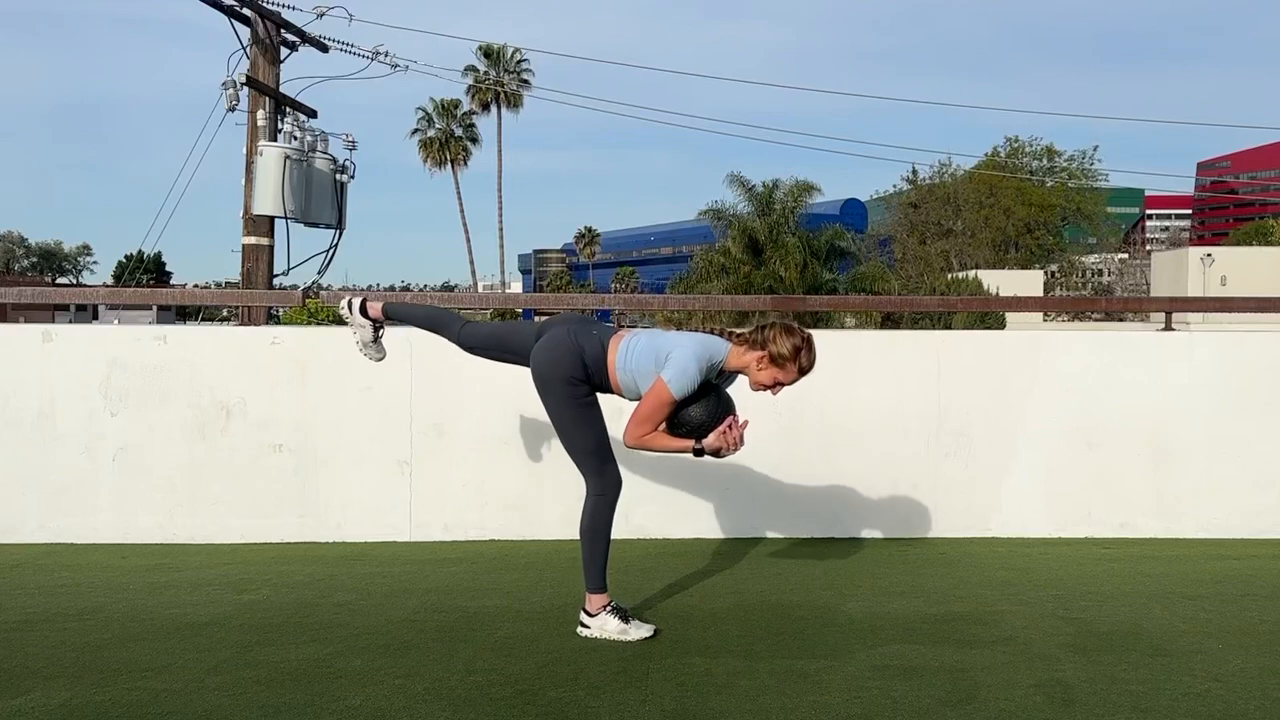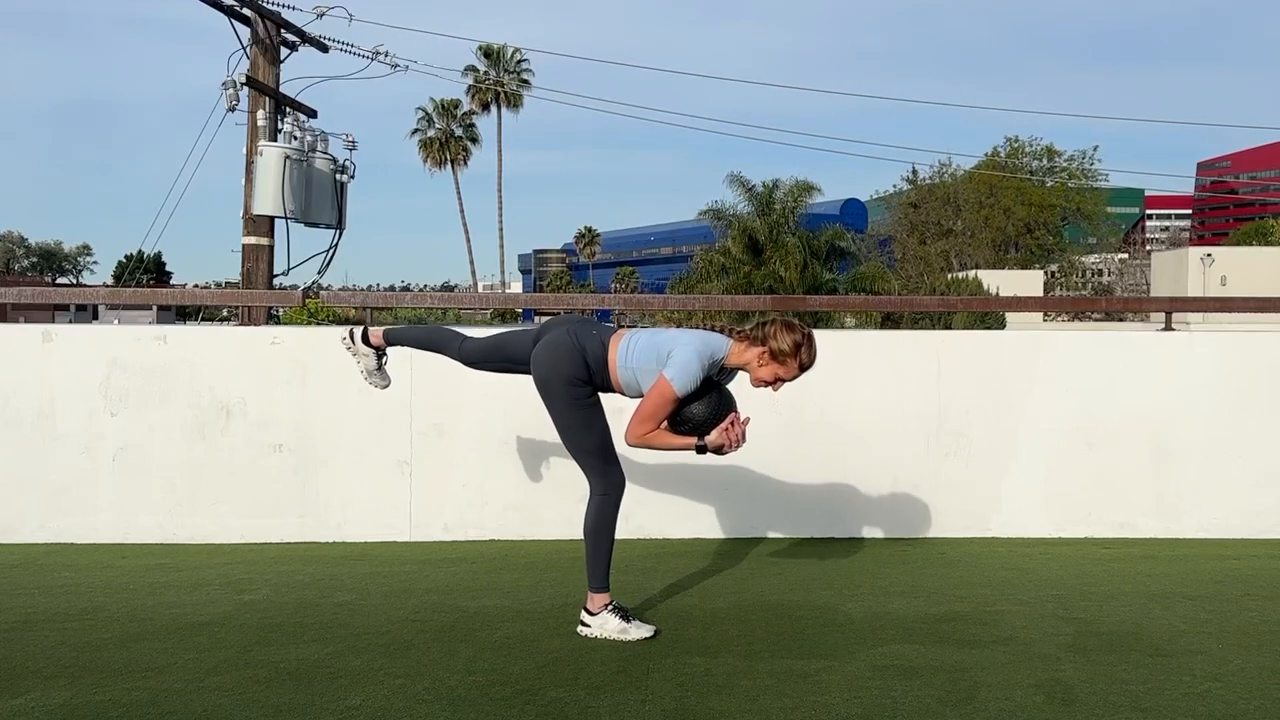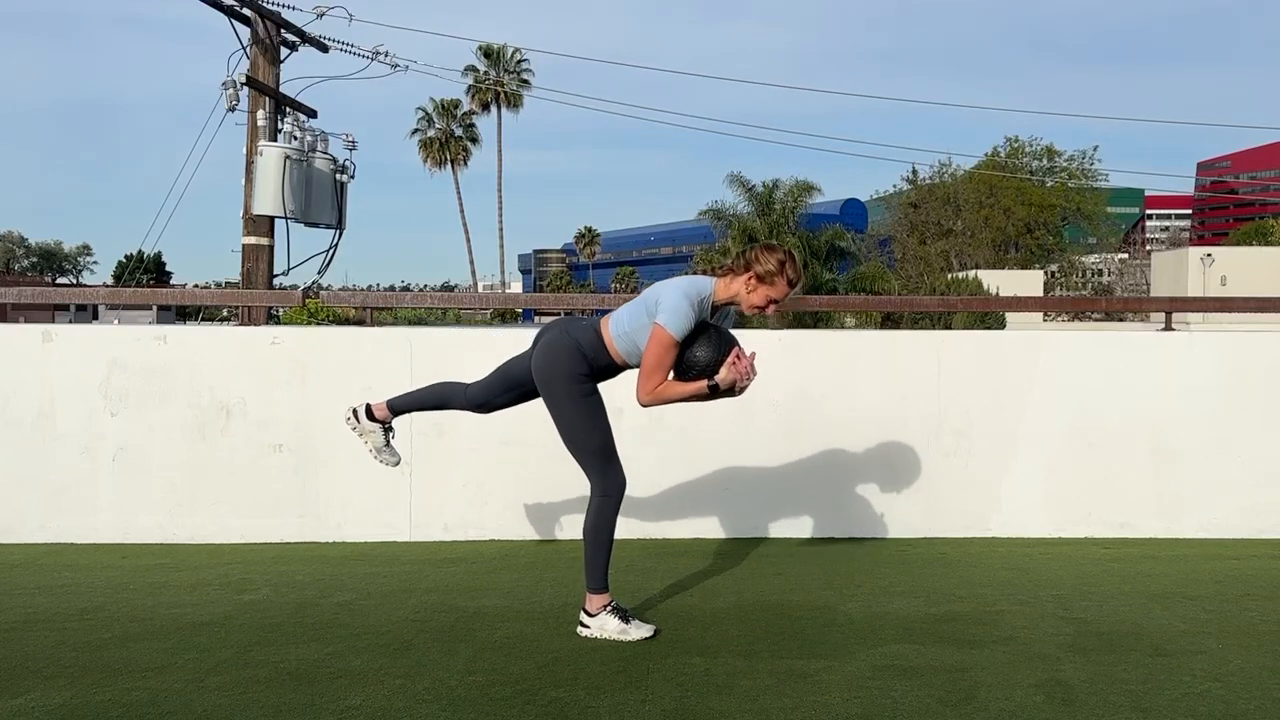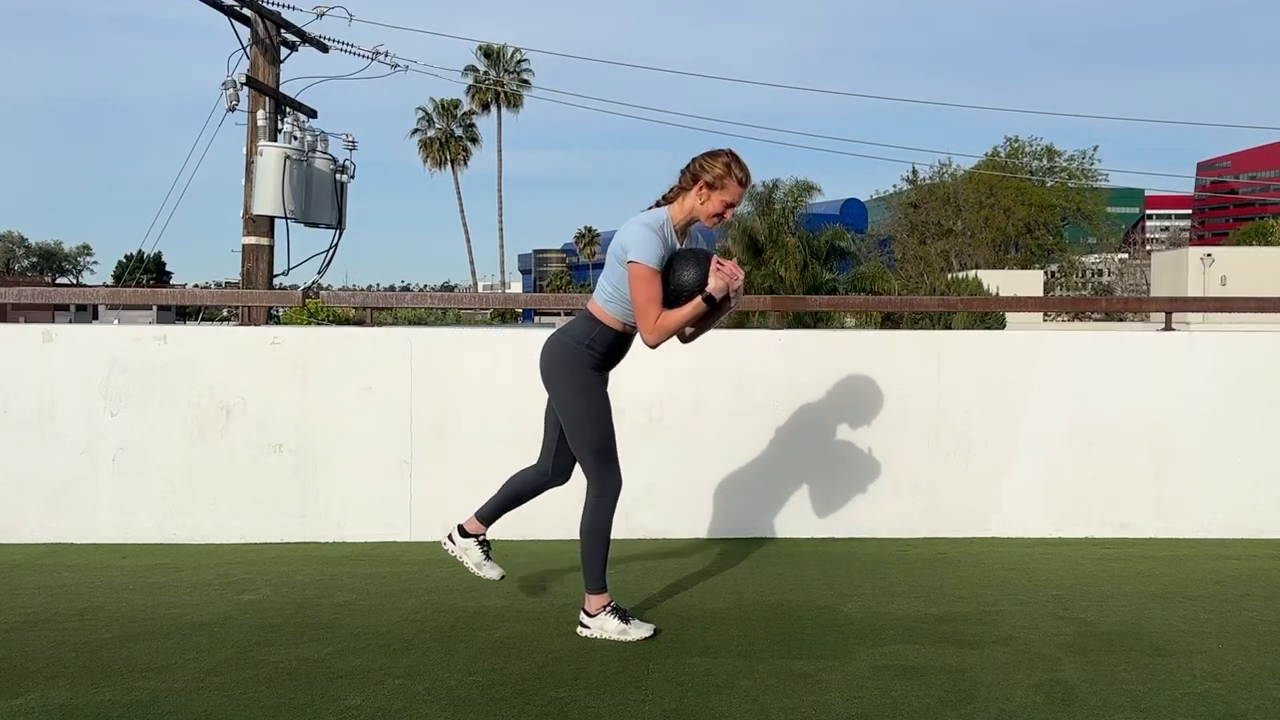
dt=0.3s
person 1, frame 1
left shoulder: (726, 362)
right shoulder: (694, 364)
right elbow: (636, 435)
left wrist: (716, 438)
right wrist: (703, 447)
left hip: (574, 335)
right hip: (562, 363)
left knee: (468, 335)
right knee: (604, 483)
left ankle: (372, 311)
right ankle: (596, 610)
person 1, frame 2
left shoulder: (726, 358)
right shoulder: (697, 361)
left elbow: (680, 413)
right elbow: (638, 433)
left wrist: (718, 438)
right wrist: (704, 443)
left hip: (572, 337)
right hip: (564, 365)
left knee: (469, 351)
right knee: (608, 483)
left ankle: (374, 339)
right ankle: (597, 610)
person 1, frame 3
left shoulder: (719, 310)
right shoulder: (685, 299)
left elbow: (681, 385)
right elbow: (648, 392)
left wrist: (727, 383)
right wrist: (715, 382)
left hip: (564, 345)
right hip: (565, 366)
left knee: (479, 396)
right knee: (608, 487)
left ankle: (377, 413)
right ankle: (595, 612)
person 1, frame 4
left shoulder: (691, 238)
right shoulder: (645, 232)
left elbow: (687, 330)
right elbow: (654, 333)
left wrist: (721, 296)
right wrist: (711, 295)
left hip: (584, 357)
right hip: (574, 360)
left knee: (554, 470)
right knee: (604, 482)
left ankle: (470, 531)
right ankle: (595, 612)
